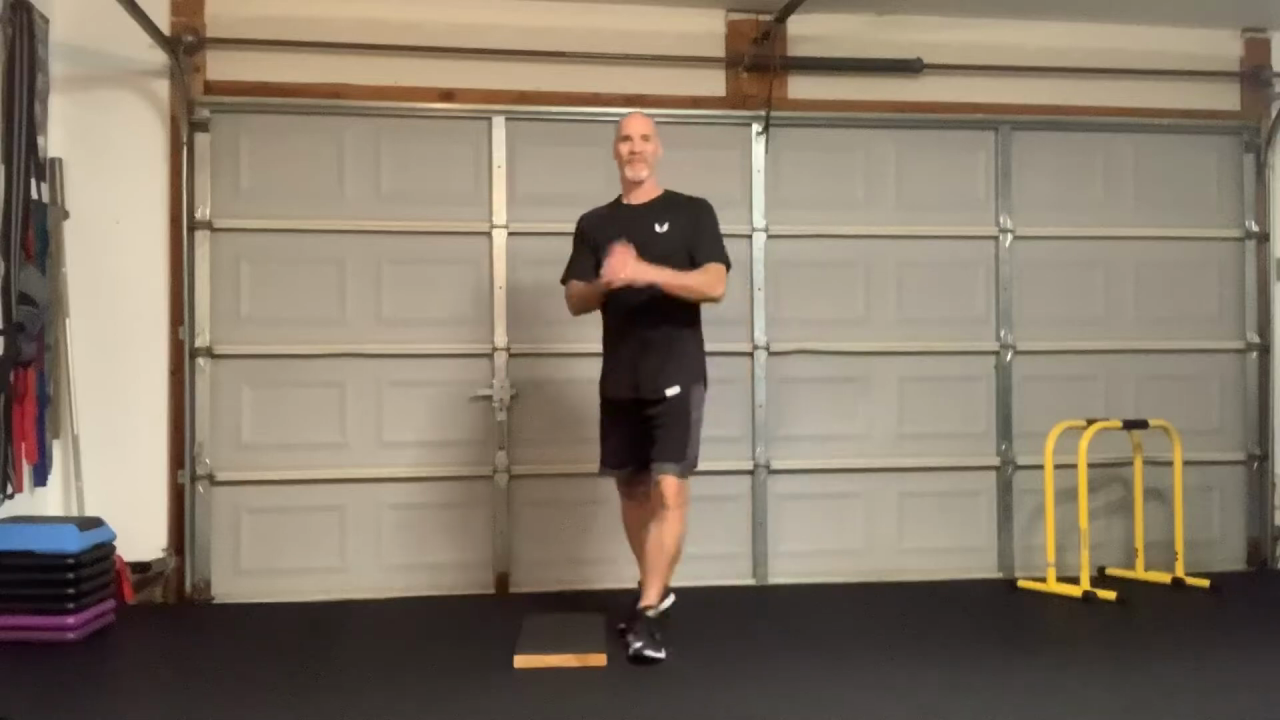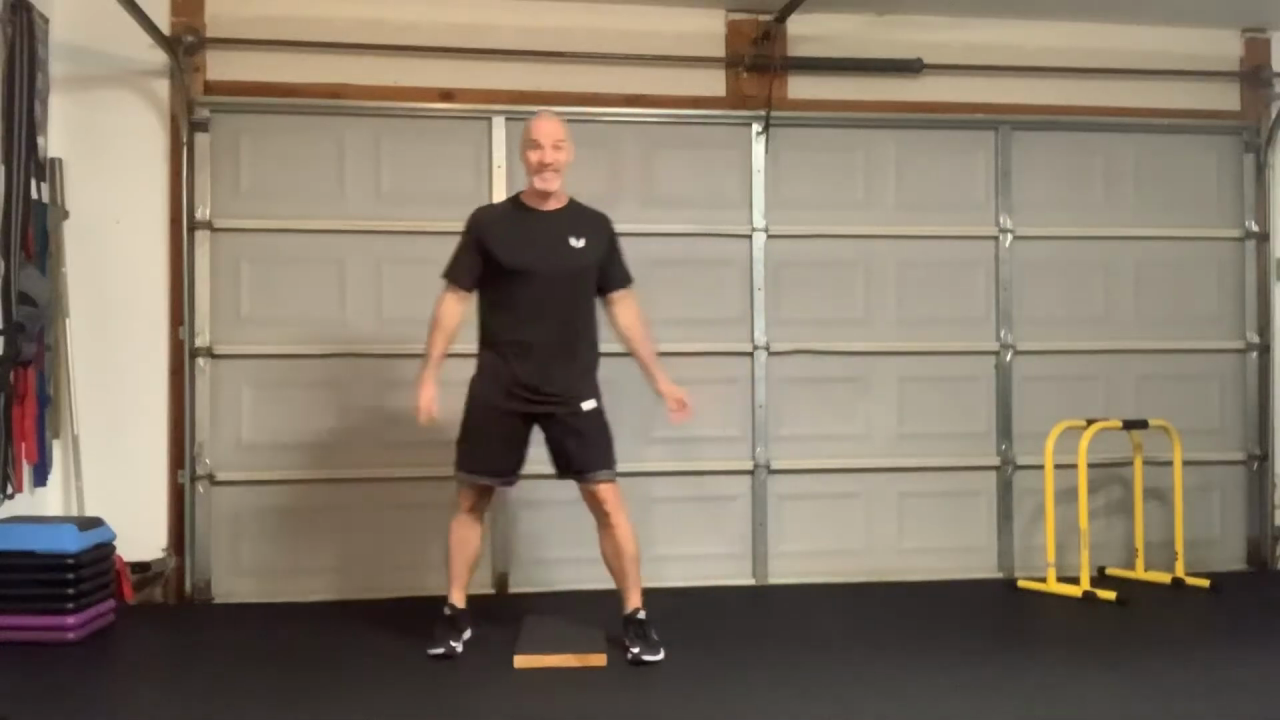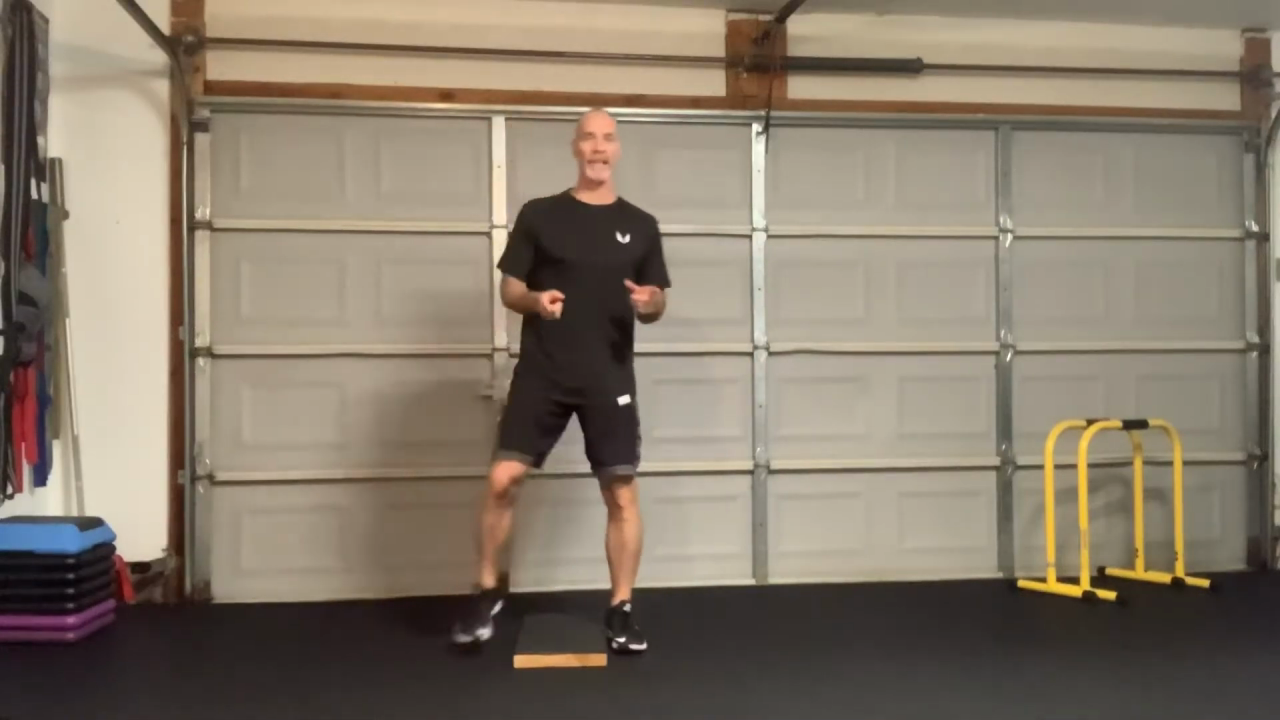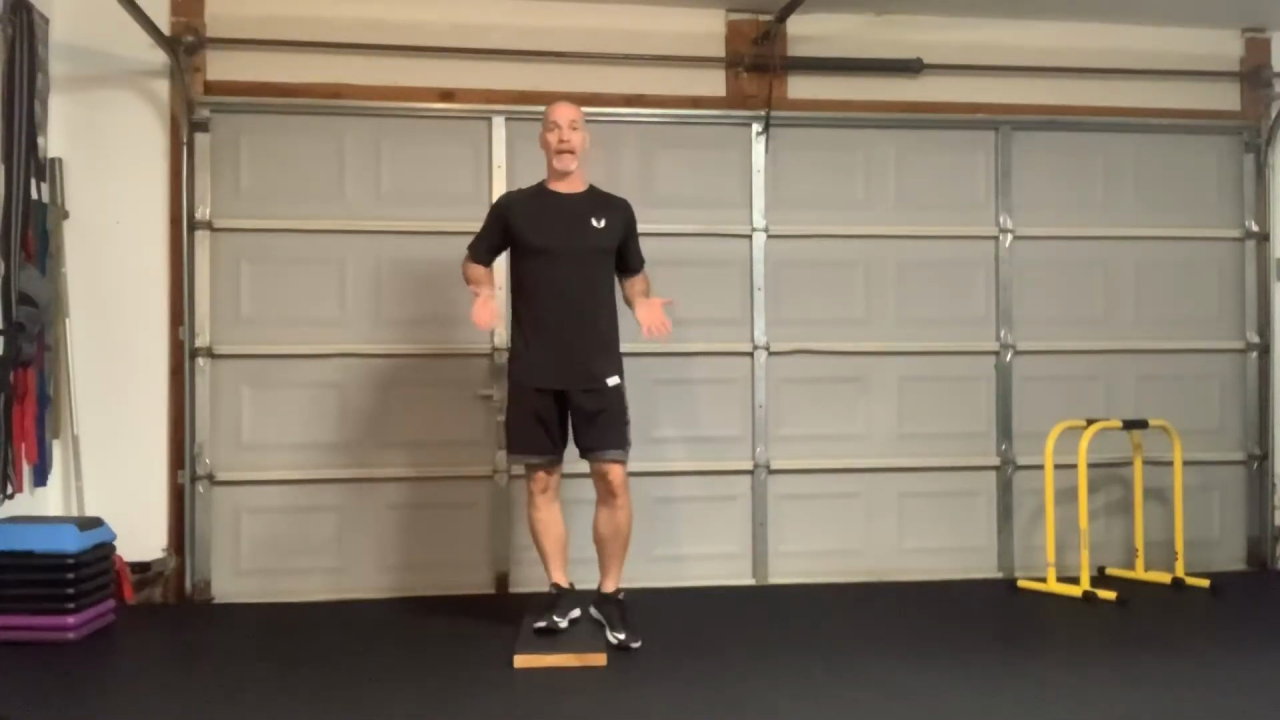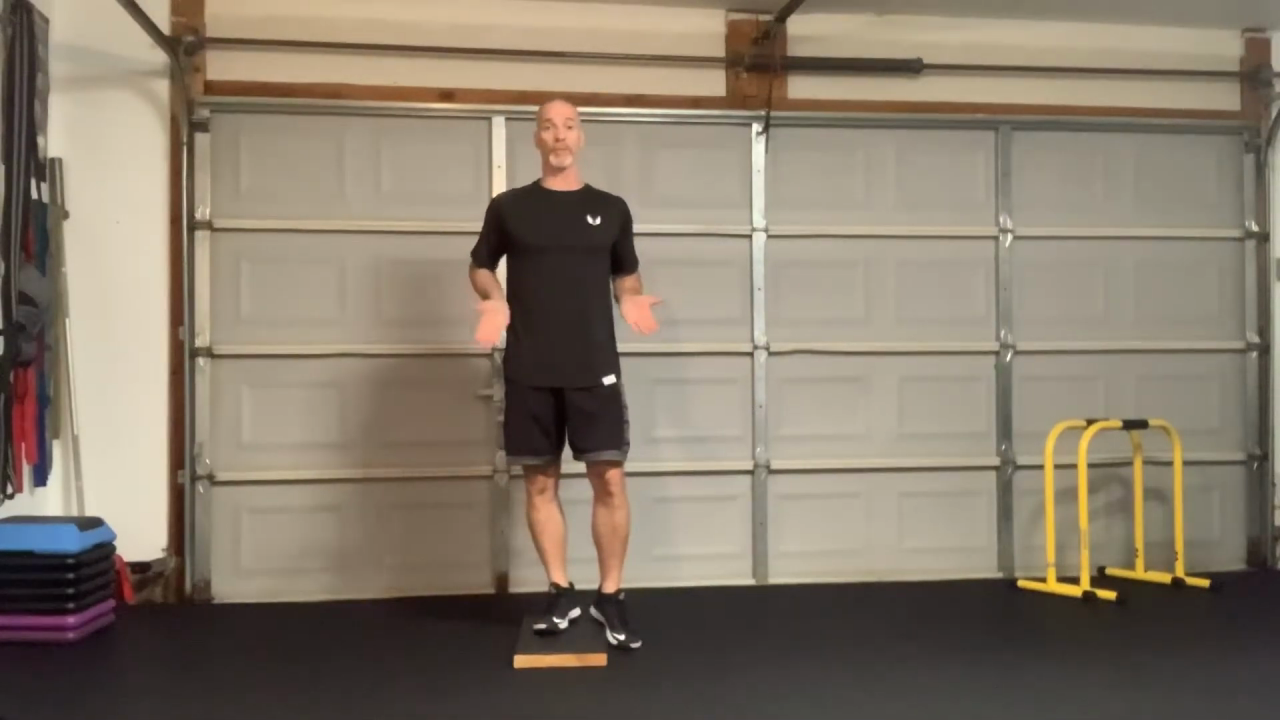
dt=1s
person 1, frame 1
left shoulder: (693, 212)
right shoulder: (594, 223)
left elbow: (714, 285)
right elbow: (576, 300)
left wrist: (648, 272)
right wrist: (608, 282)
left hip: (677, 376)
right hip: (620, 380)
left knee: (670, 490)
right knee: (632, 487)
left ankle: (647, 614)
right ankle: (653, 589)
person 1, frame 2
left shoulder: (595, 227)
right shoulder: (489, 223)
left elbow: (621, 306)
right elbow: (455, 298)
left wrist: (658, 377)
right wrist: (429, 374)
left hip: (573, 390)
right hip: (497, 390)
left knee: (606, 500)
right knee: (471, 499)
left ankle: (635, 617)
right ankle: (455, 614)
person 1, frame 3
left shoulder: (641, 225)
right shoulder: (538, 215)
left elbow: (654, 303)
right elbow: (508, 289)
left wrist: (651, 305)
right wrist: (535, 301)
left hip: (609, 380)
right hip: (540, 376)
left knee: (622, 493)
right knee: (502, 481)
left ankle: (621, 610)
right ankle: (487, 591)
person 1, frame 4
left shoulder: (616, 210)
right shoulder: (515, 207)
left elbow: (632, 273)
right elbow: (474, 259)
left wrist: (643, 302)
right wrist: (483, 291)
left hip: (598, 368)
right hip: (533, 371)
left knee: (613, 481)
right knee: (542, 481)
left ankle: (610, 596)
right ankle: (561, 593)
person 1, frame 5
left shoulder: (611, 208)
right shoulder: (509, 206)
left elbow: (627, 274)
right elbow: (480, 266)
left wrist: (631, 300)
right wrist: (492, 300)
left hip: (595, 366)
right hip: (530, 370)
left knee: (609, 480)
right knee: (540, 481)
left ankle: (610, 596)
right ankle: (561, 592)
